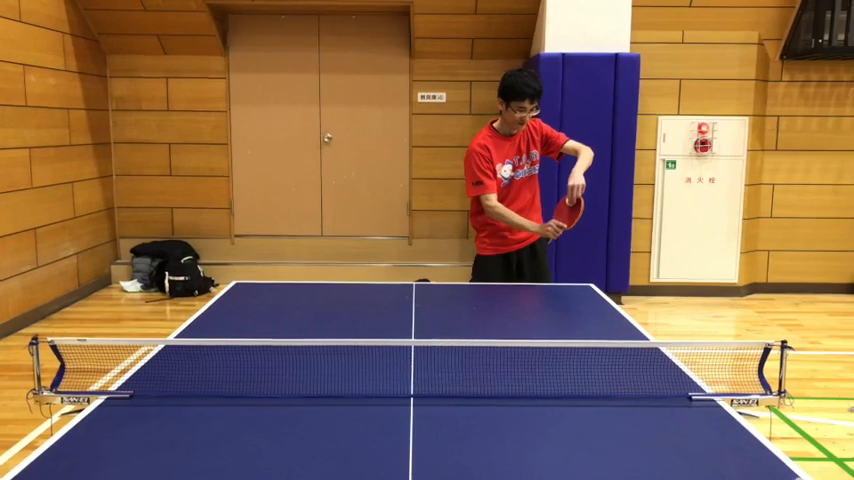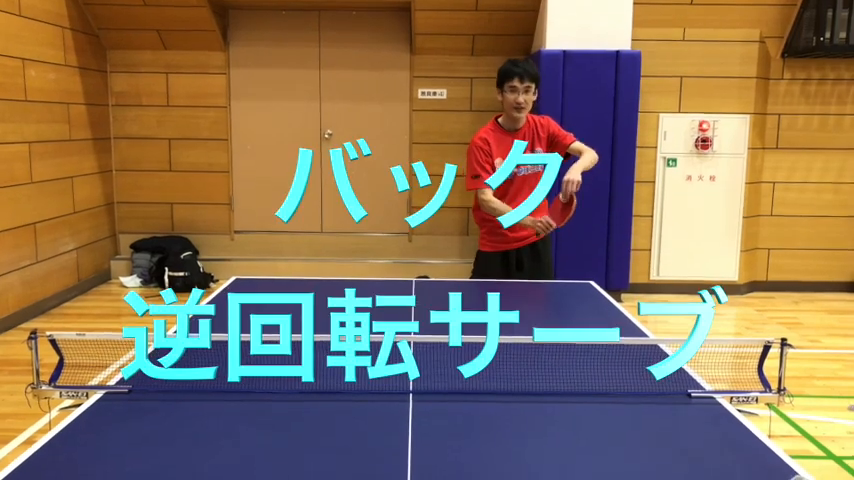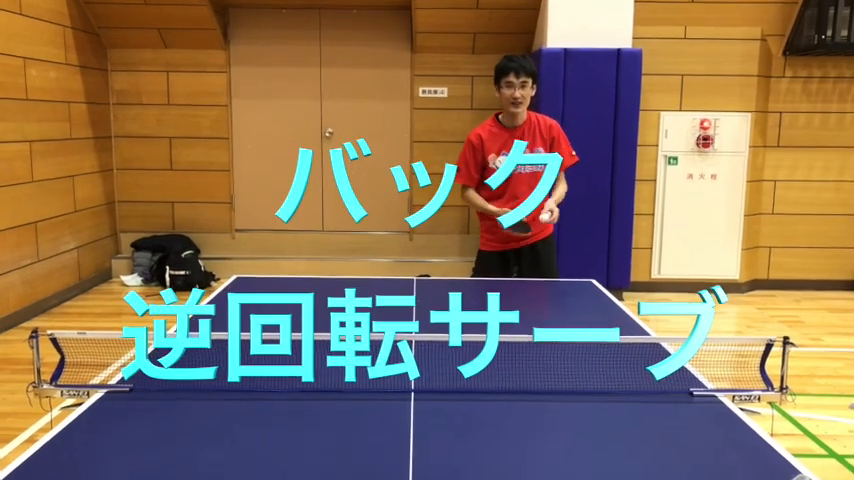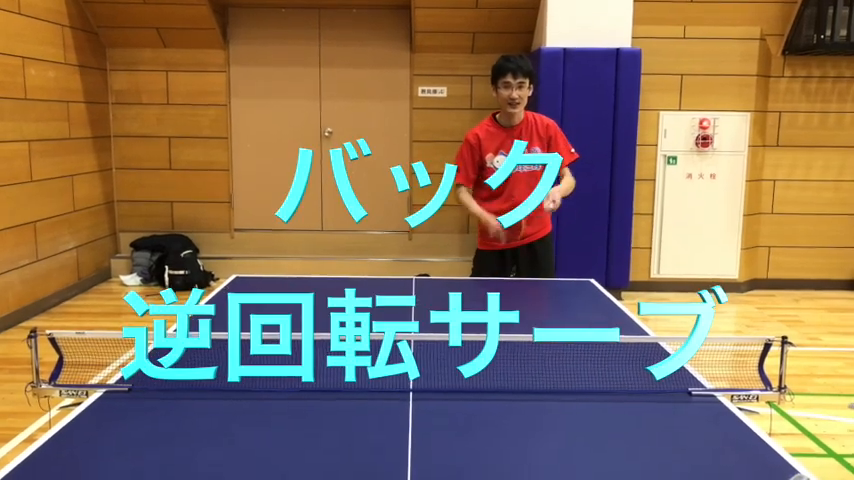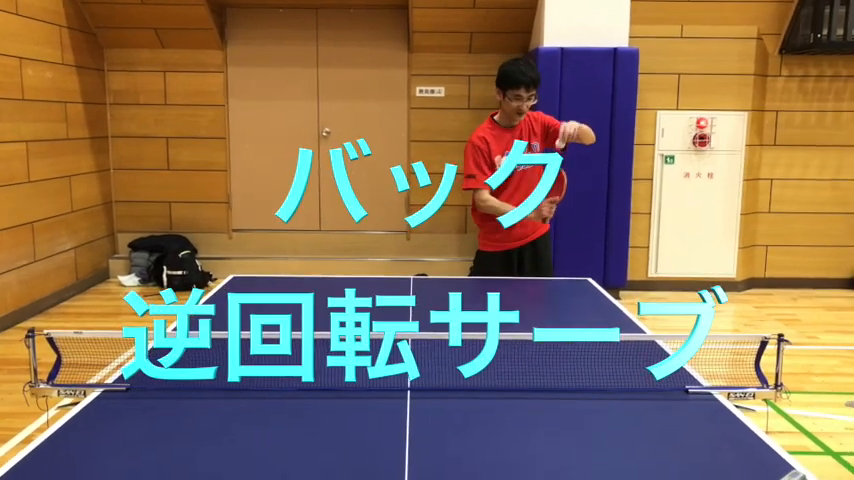
dt=0.5s
person 1, frame 1
left shoulder: (536, 130)
right shoulder: (480, 148)
left elbow: (585, 151)
right elbow: (490, 205)
left wrist: (577, 172)
right wrist: (537, 228)
left hip: (532, 242)
right hip: (494, 247)
person 1, frame 2
left shoulder: (544, 128)
right shoulder: (483, 141)
left elbow: (591, 156)
right elbow: (485, 198)
left wrist: (574, 173)
right wrist: (526, 221)
left hip: (536, 240)
right hip: (496, 243)
person 1, frame 3
left shoulder: (549, 129)
right shoulder: (479, 137)
left elbow: (560, 181)
right elbow: (467, 190)
left wrist: (552, 202)
right wrist: (496, 213)
left hip: (539, 238)
right hip: (495, 240)
person 1, frame 4
left shoulder: (546, 128)
right shoulder: (477, 137)
left elbow: (567, 177)
right elbow: (462, 191)
left wrist: (557, 192)
right wrist: (487, 219)
left hip: (537, 236)
right hip: (494, 241)
person 1, frame 5
left shoulder: (538, 123)
right shoulder: (481, 140)
left elbow: (589, 139)
right elbow: (482, 200)
left wrist: (576, 128)
right wrist: (529, 213)
left hip: (537, 235)
right hip: (496, 242)
